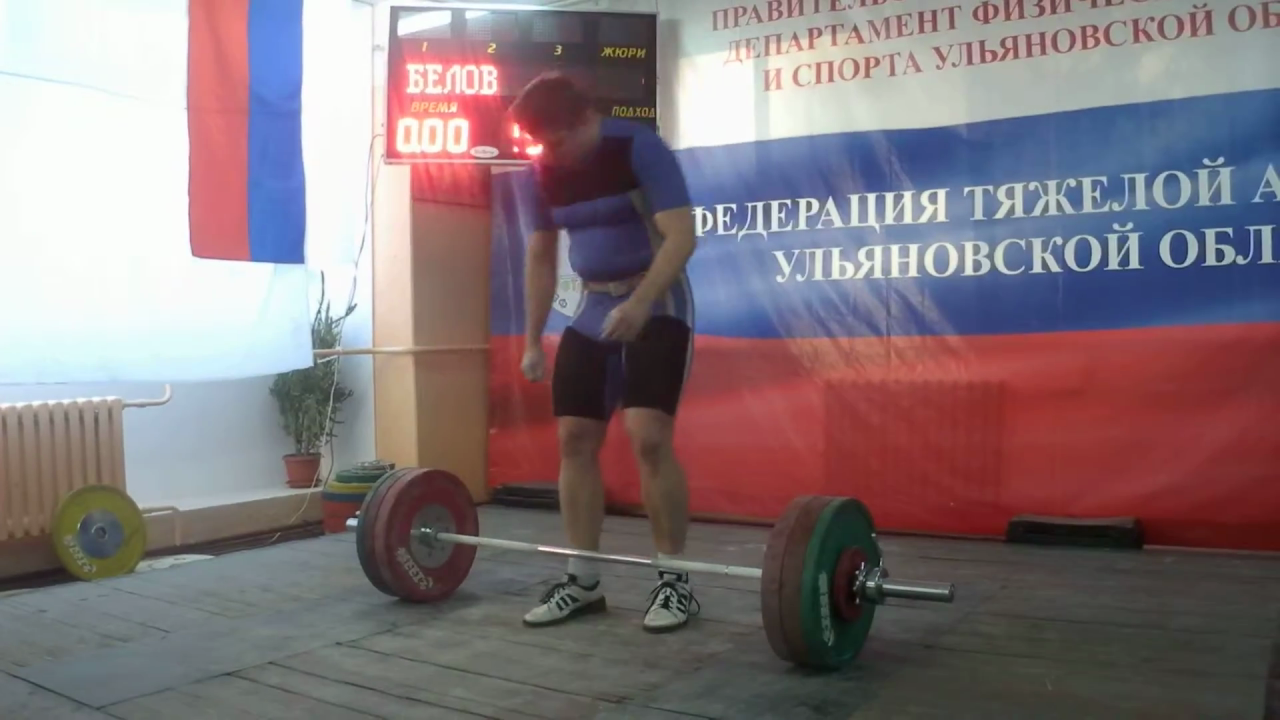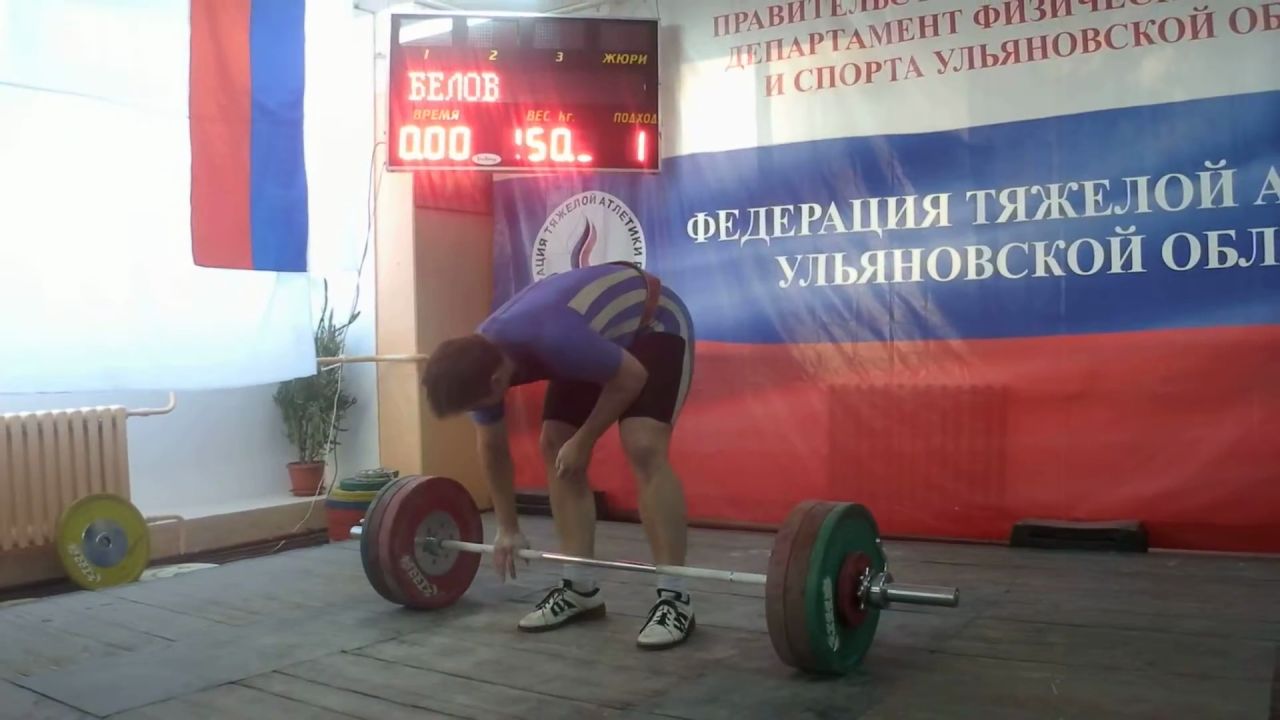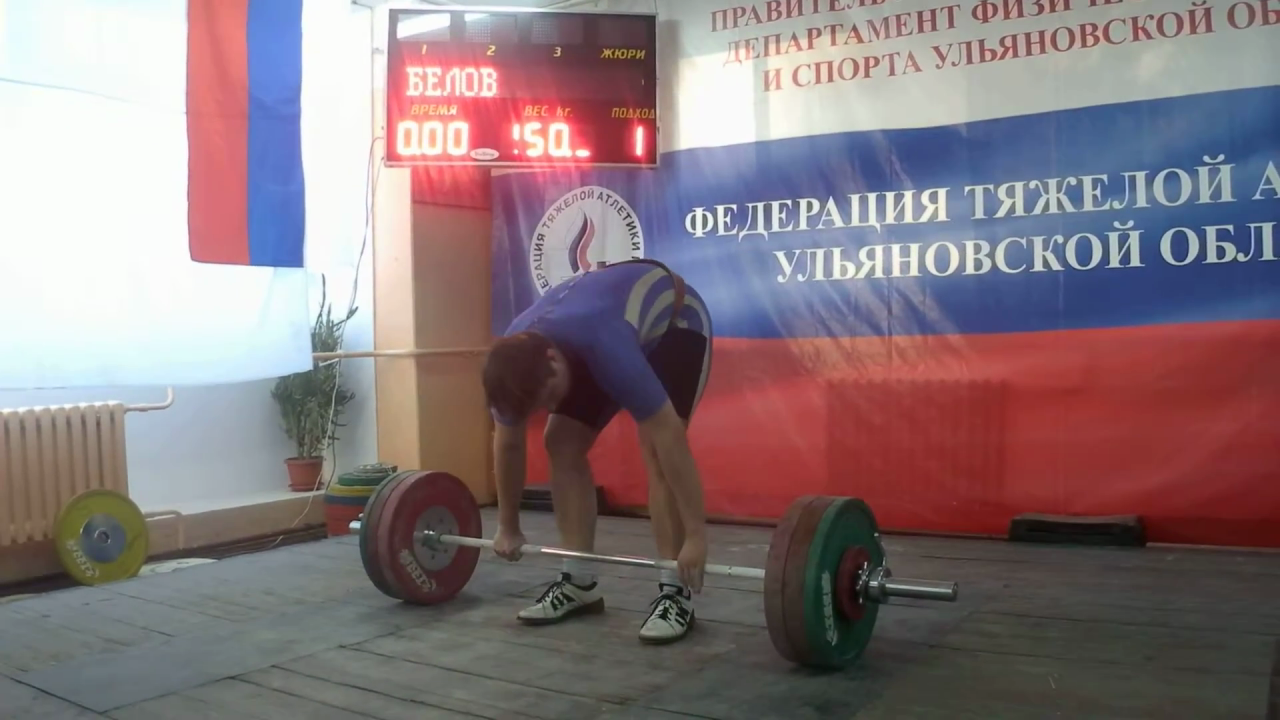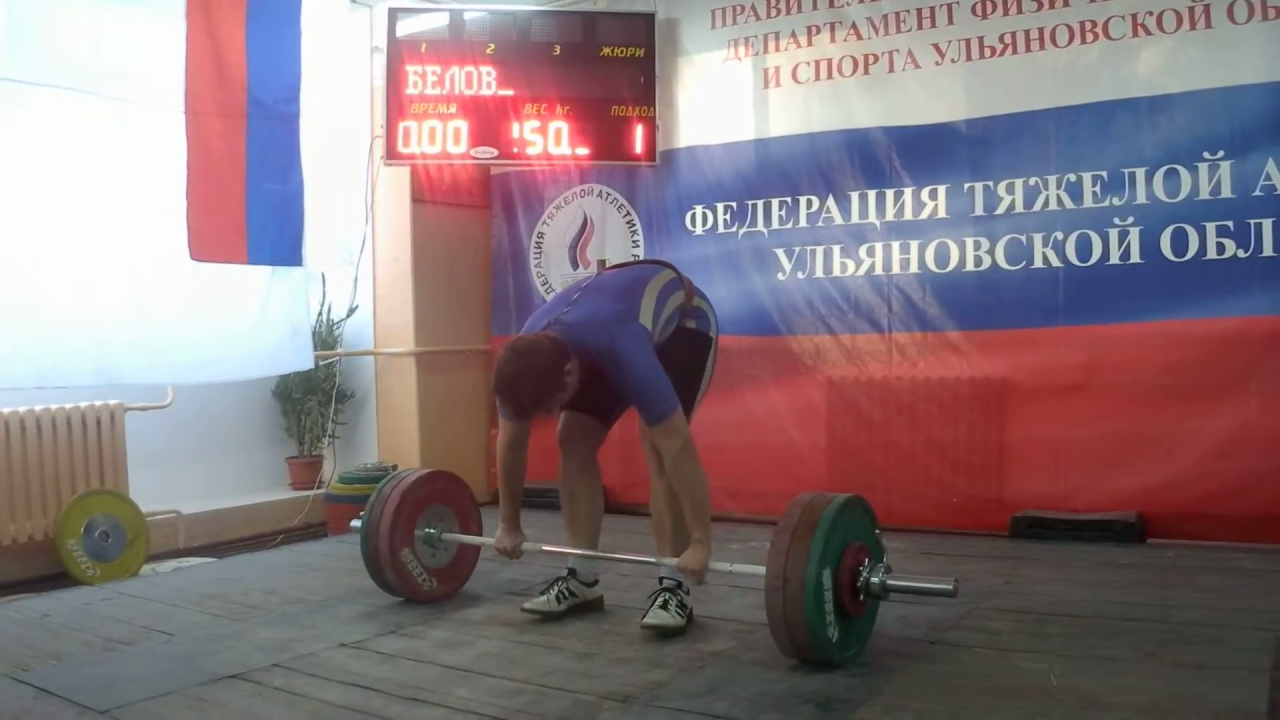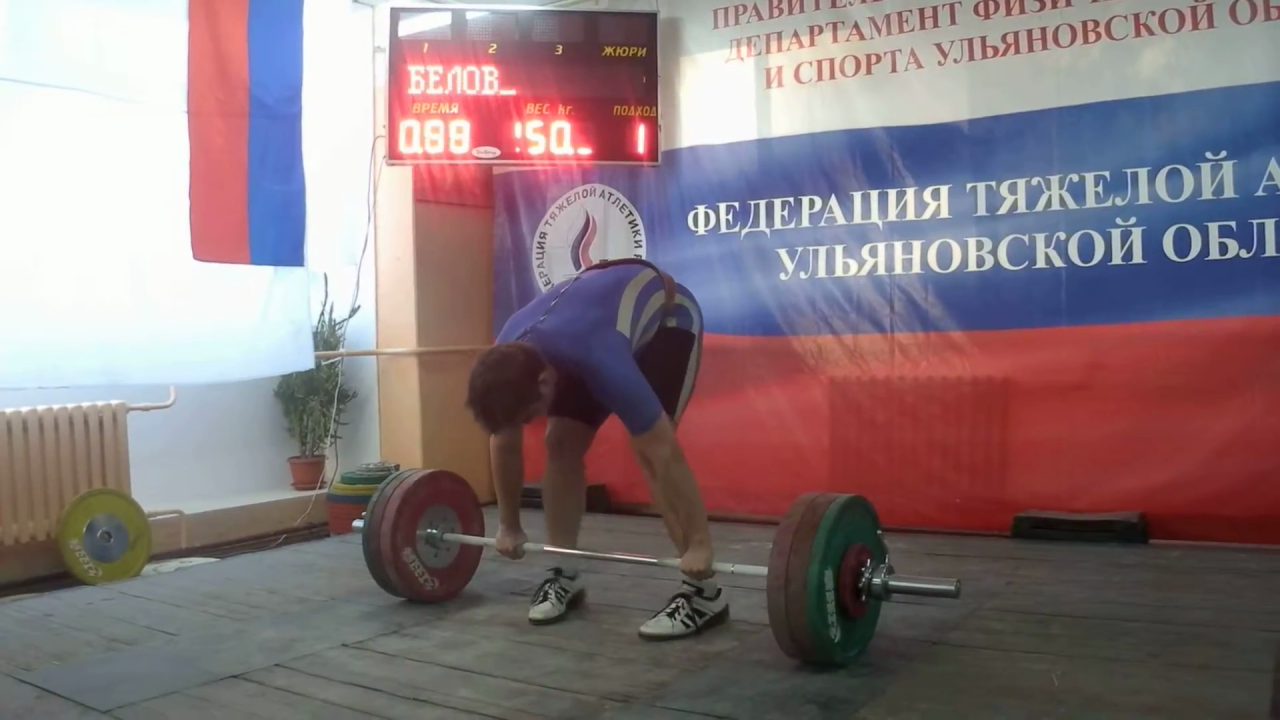
dt=1s
person 1, frame 1
left shoulder: (640, 150)
right shoulder: (543, 174)
left elbow: (681, 237)
right elbow: (539, 259)
left wrist: (638, 304)
right wrist: (532, 340)
left hip: (655, 307)
right hip: (592, 310)
left knee: (648, 440)
right knee: (574, 440)
left ankle: (674, 579)
right ankle: (583, 580)
person 1, frame 2
left shoulder: (555, 339)
right shoulder: (481, 358)
left elbow: (631, 378)
right elbow: (493, 446)
left wrist: (583, 442)
right wrist: (507, 528)
left hip: (656, 322)
right hip: (601, 333)
left knee: (642, 447)
right knee: (553, 447)
left ankle: (675, 597)
right ankle: (580, 588)
person 1, frame 3
left shoulder: (606, 348)
right shoulder: (516, 360)
left elbow: (670, 438)
right elbow: (509, 445)
left wrist: (695, 536)
right wrist: (508, 527)
left hip: (676, 322)
left knee: (656, 447)
right knee: (561, 443)
left ankle: (674, 593)
right ankle: (579, 582)
person 1, frame 4
left shoulder: (621, 351)
right shoulder: (524, 361)
left elbow: (677, 447)
right elbow: (511, 442)
left wrist: (699, 543)
right wrist: (509, 525)
left hip: (683, 322)
right hip: (608, 320)
left knee: (656, 445)
right knee: (573, 440)
left ankle: (674, 587)
right ankle: (582, 578)
person 1, frame 5
left shoulder: (598, 360)
right shoulder: (507, 361)
left elbow: (666, 453)
right elbow: (504, 445)
left wrist: (700, 545)
right wrist: (508, 526)
left hip: (668, 317)
left knee: (647, 450)
right knee: (561, 444)
left ankle: (703, 593)
right ankle: (563, 575)
